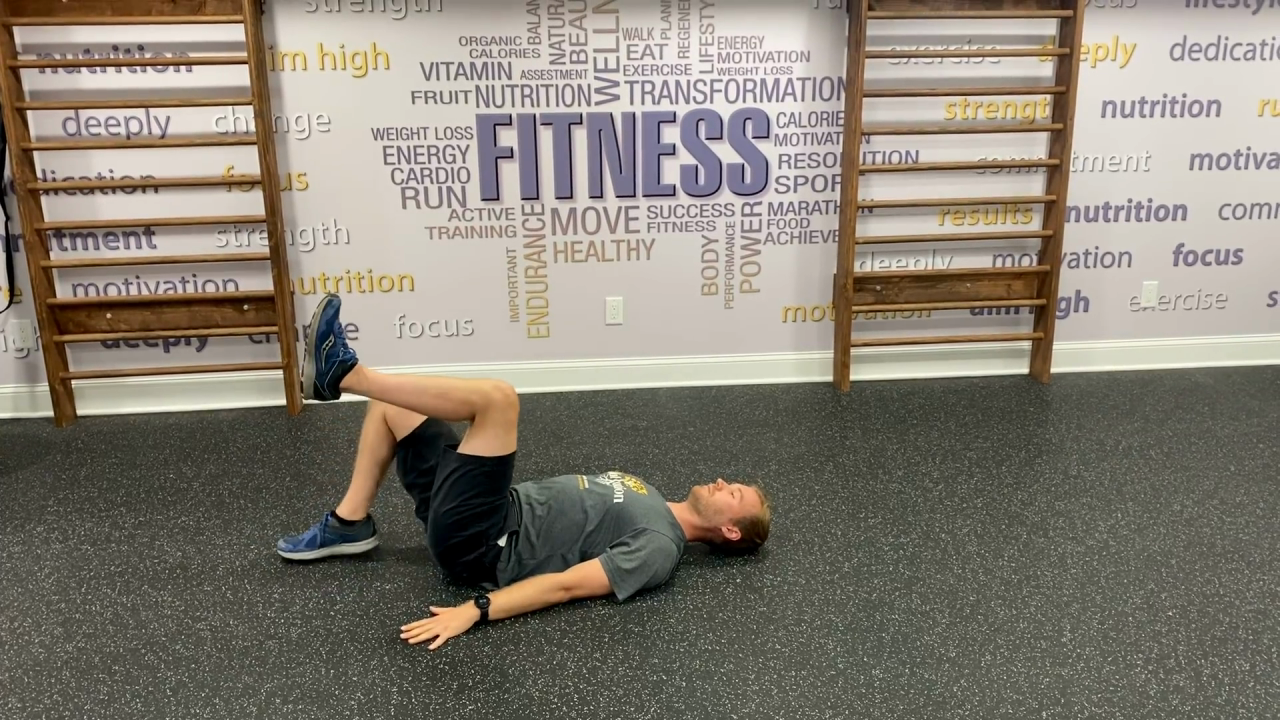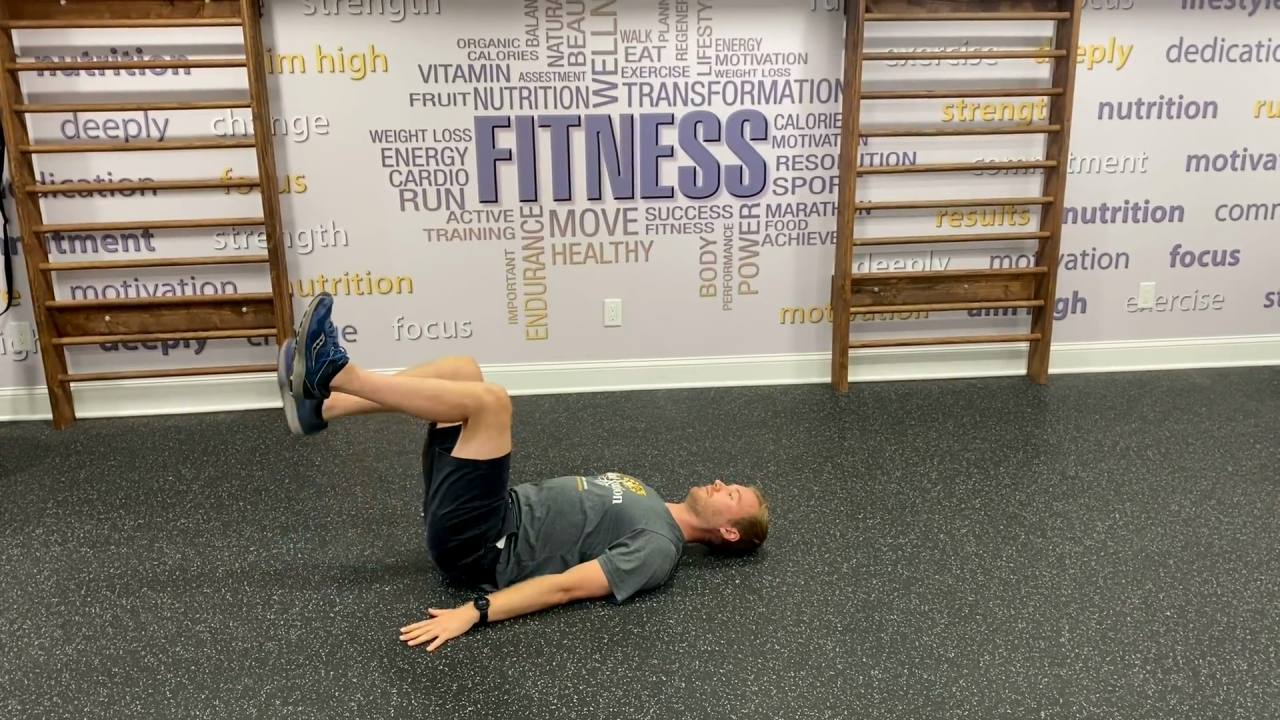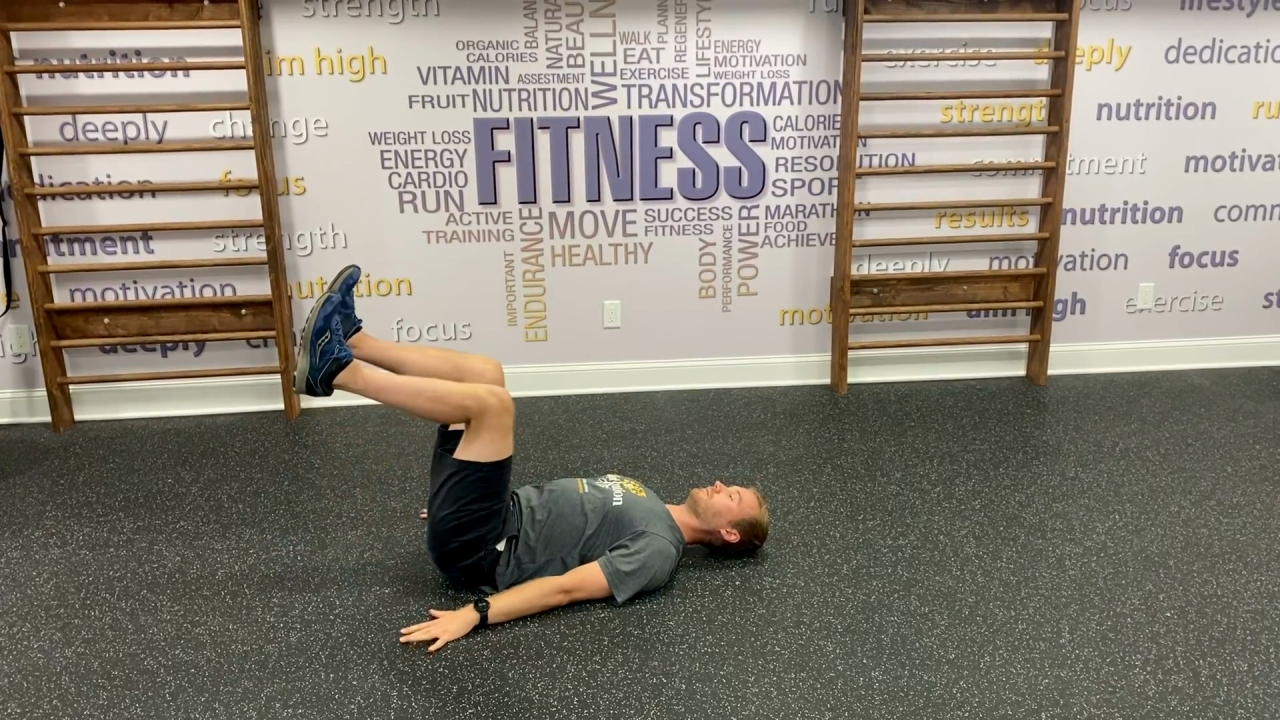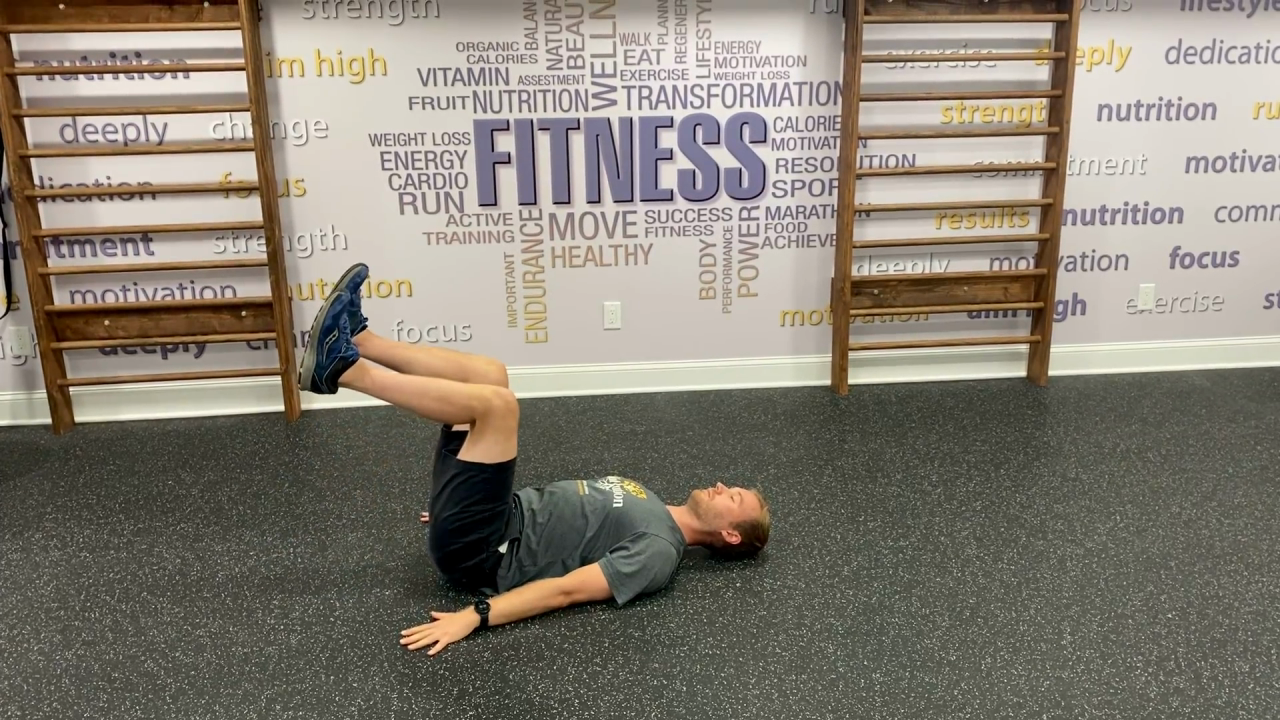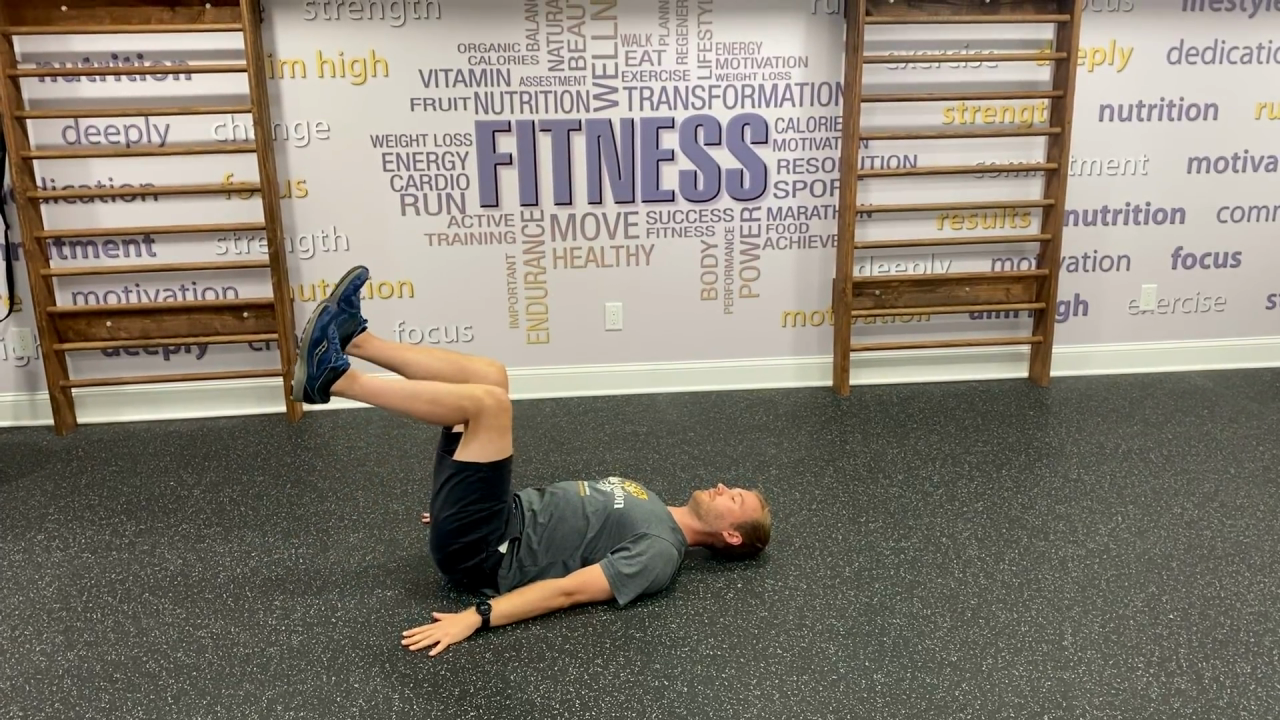
dt=0.5s
person 1, frame 1
left shoulder: (658, 546)
right shoulder: (644, 498)
left elbow: (567, 585)
left wrist: (473, 611)
left hip: (478, 547)
right hip: (503, 509)
left knee: (498, 397)
right knee: (388, 400)
left ankle: (343, 375)
right ankle: (349, 524)
person 1, frame 2
left shoulder: (657, 549)
right shoulder: (642, 499)
left elbow: (566, 586)
left wrist: (474, 612)
right wrist: (454, 500)
left hip: (476, 549)
right hip: (499, 515)
left knee: (491, 399)
right knee: (463, 370)
left ankle: (335, 376)
right ankle: (321, 409)
person 1, frame 3
left shoulder: (657, 550)
right shoulder: (643, 502)
left elbow: (567, 587)
left wrist: (474, 614)
right wrist: (457, 502)
left hip: (478, 550)
right hip: (502, 515)
left knee: (492, 402)
right knee: (485, 372)
left ankle: (336, 373)
right ankle: (350, 341)
person 1, frame 4
left shoulder: (658, 552)
right shoulder: (644, 502)
left elbow: (567, 590)
left wrist: (474, 617)
right wrist: (457, 507)
left hip: (477, 552)
right hip: (500, 518)
left knee: (498, 404)
right knee: (490, 374)
left ankle: (342, 370)
right ankle: (355, 340)
person 1, frame 5
left shoulder: (659, 552)
right shoulder: (644, 504)
left elbow: (568, 590)
left wrist: (476, 618)
right wrist: (461, 507)
left hip: (478, 552)
right hip: (503, 518)
left knee: (489, 401)
right knee: (489, 376)
left ankle: (335, 379)
right ankle: (354, 338)
